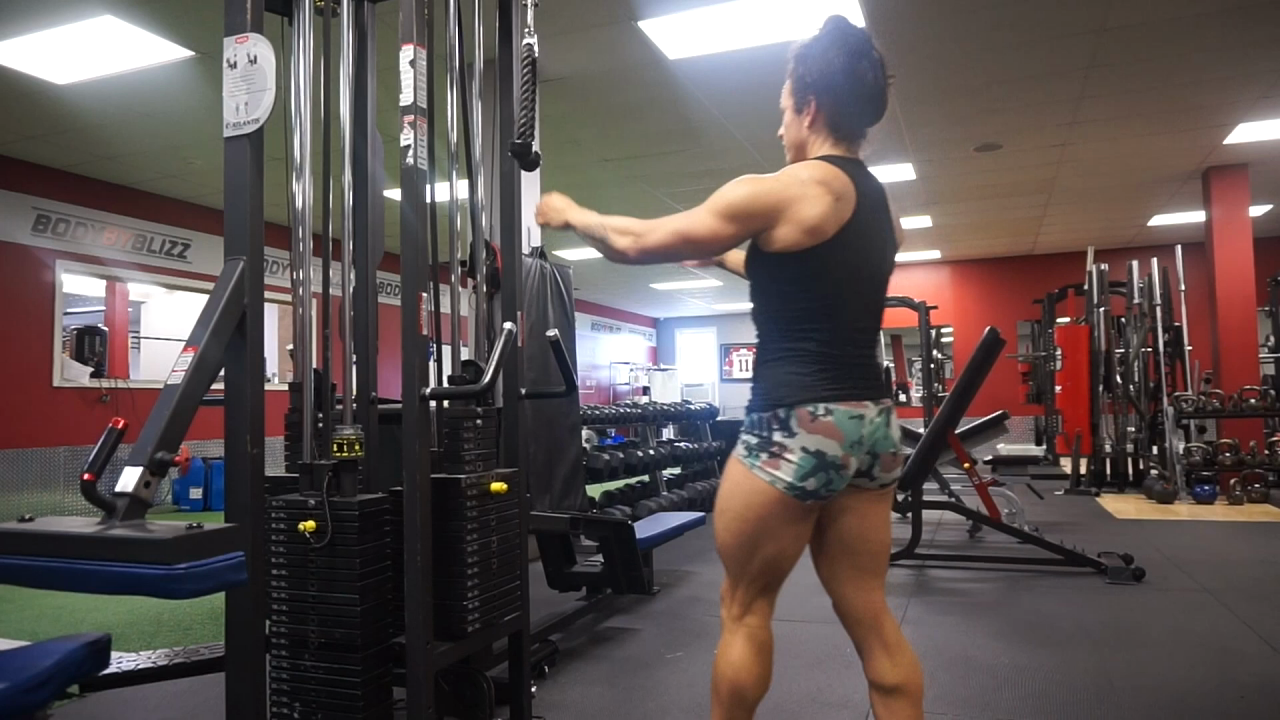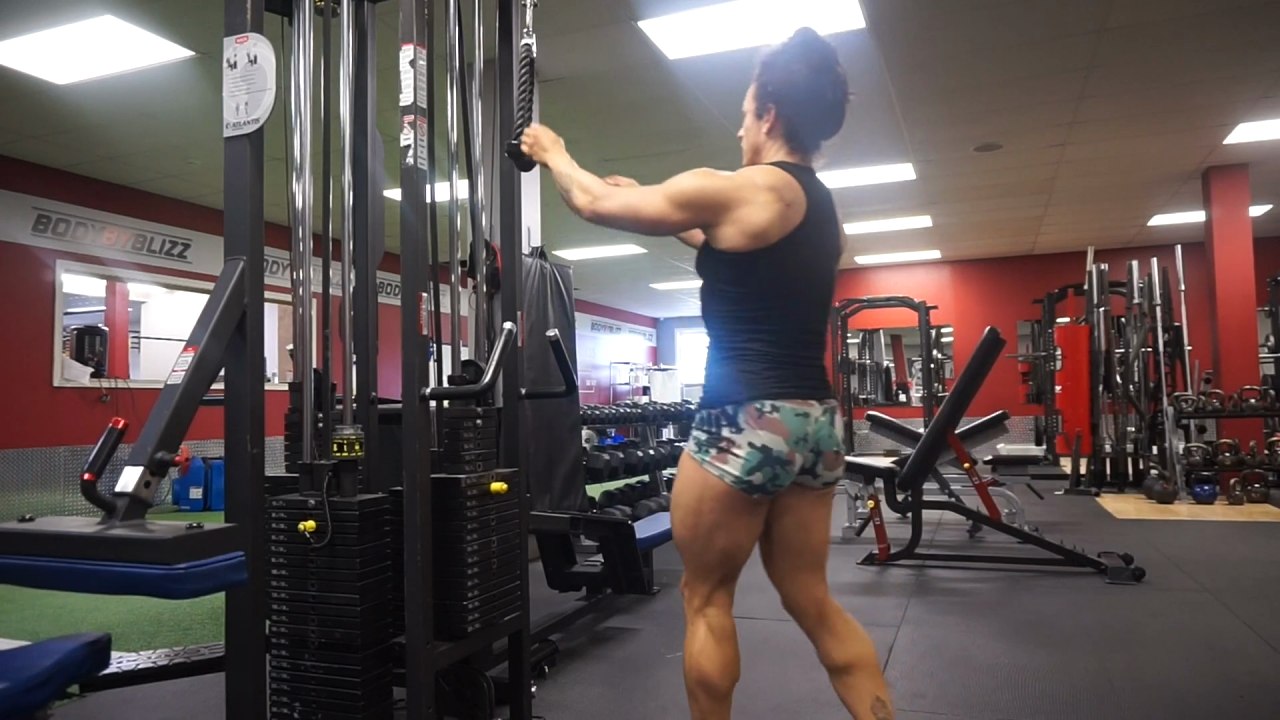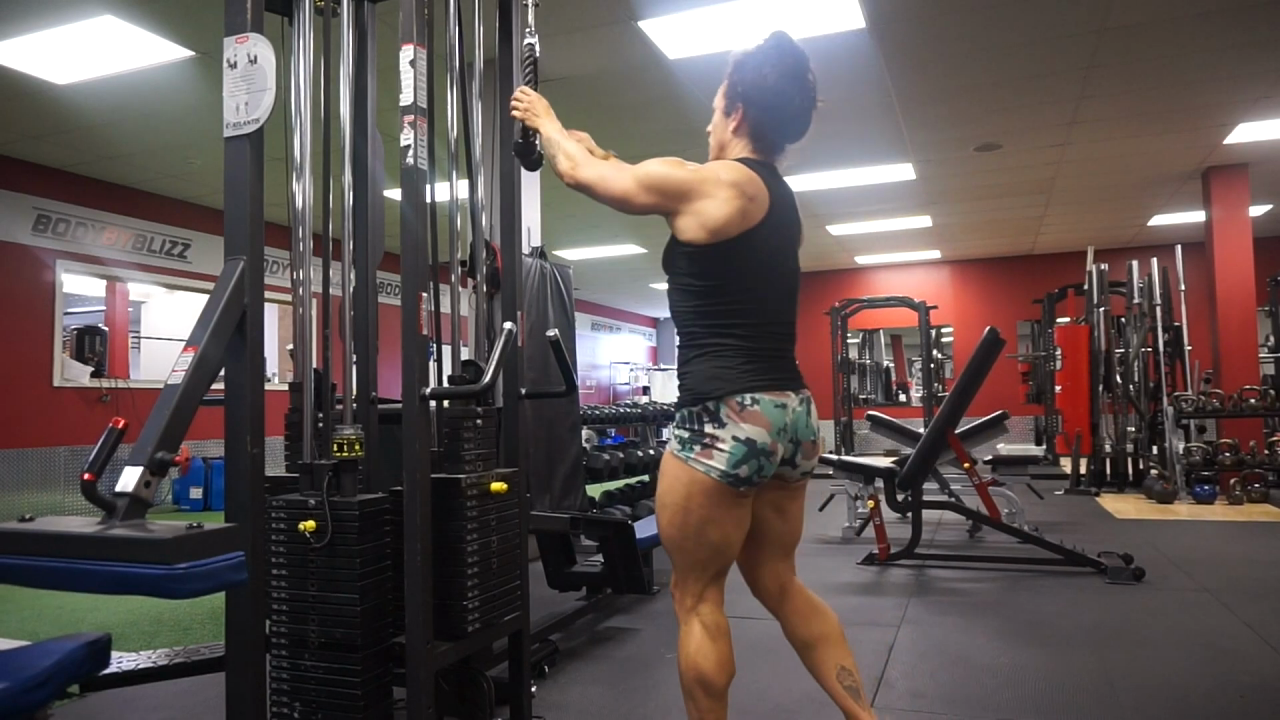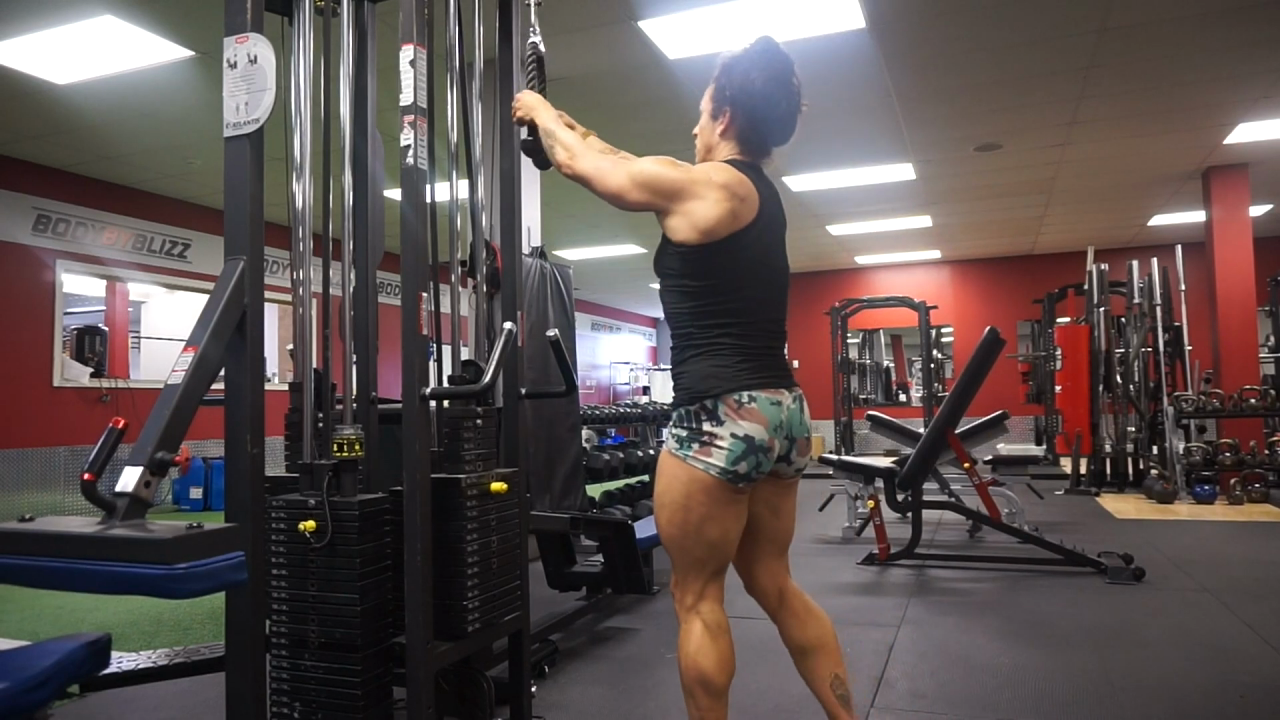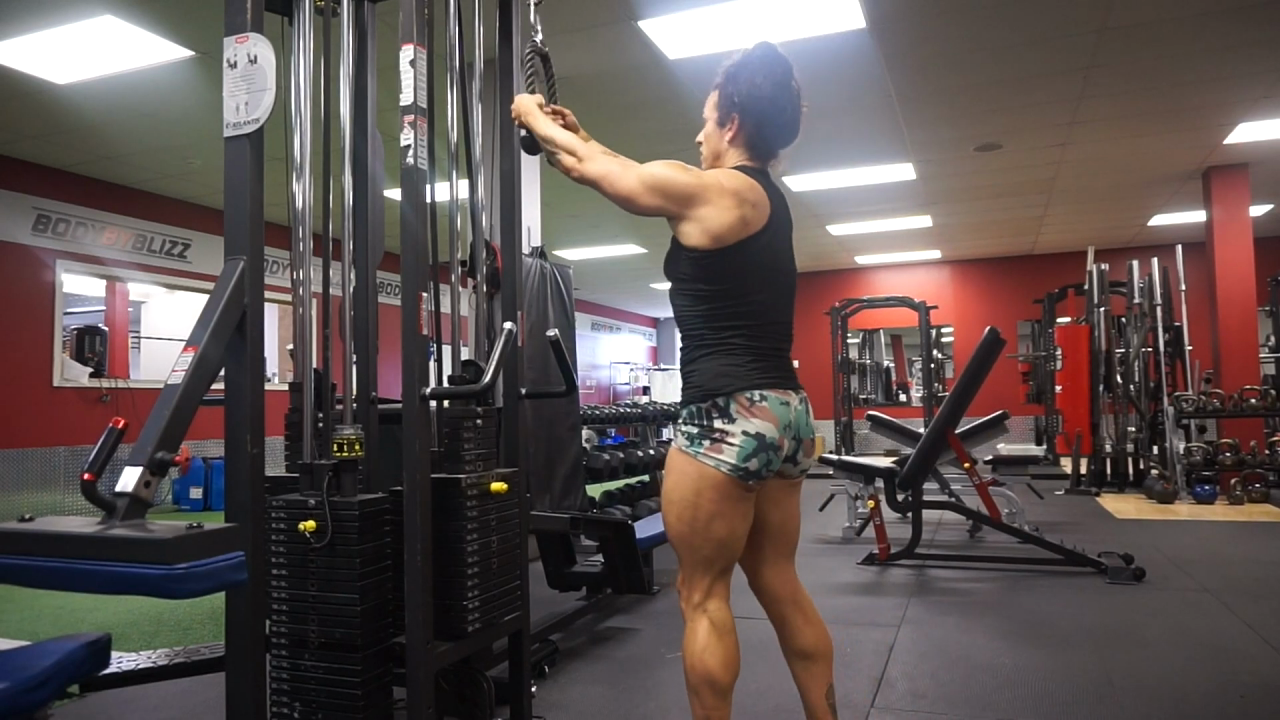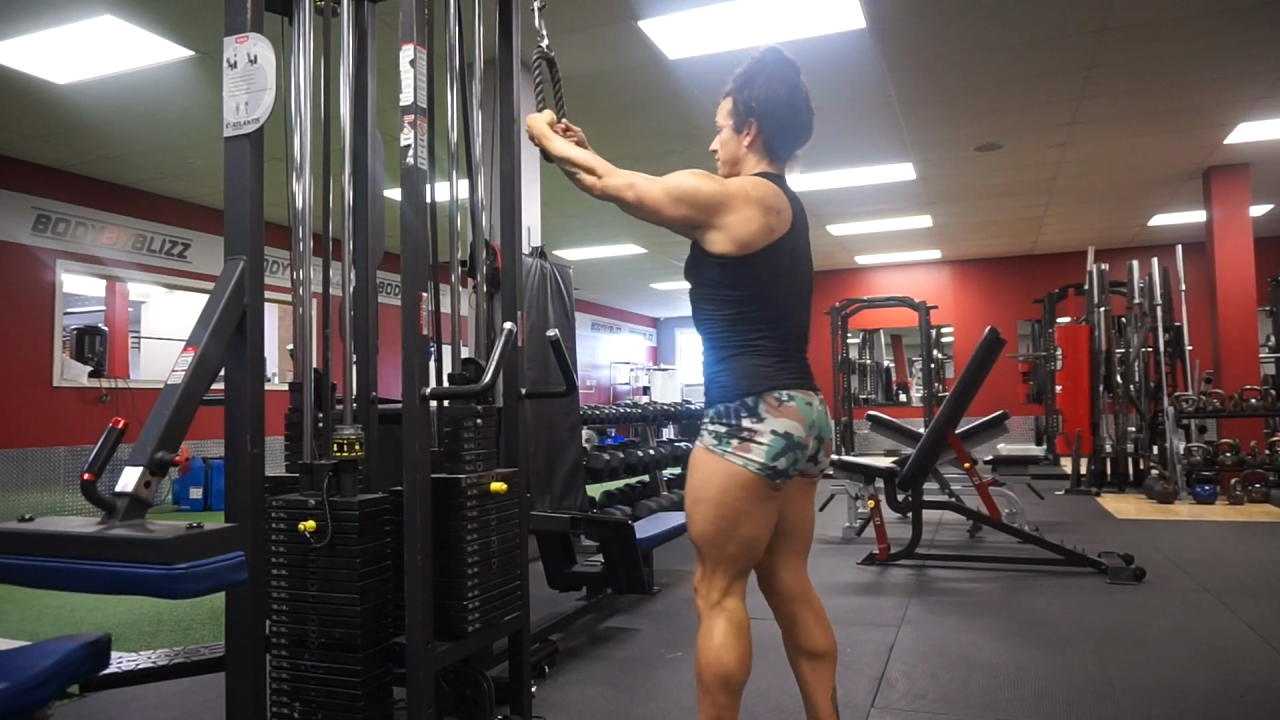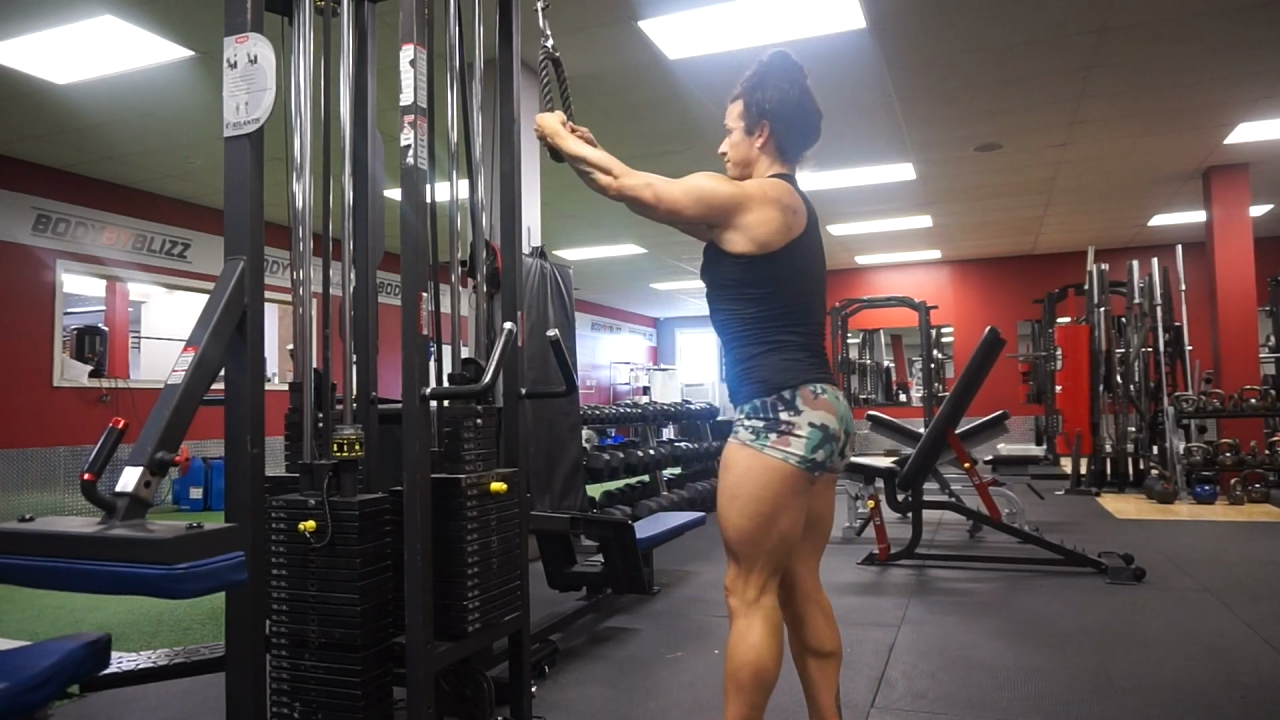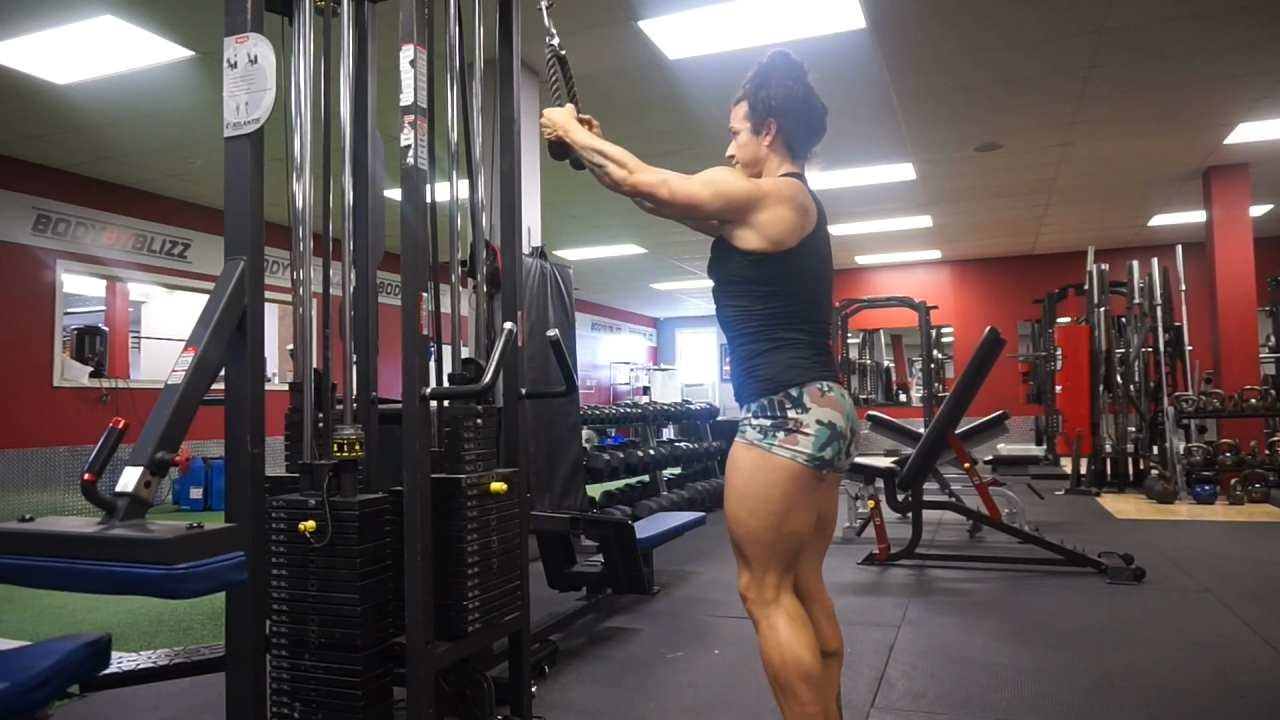
dt=0.2s
person 1, frame 1
left shoulder: (784, 190)
right shoulder: (878, 208)
left elbow: (641, 243)
left wrist: (573, 215)
right wrist: (717, 250)
left hip: (797, 426)
right hip: (867, 422)
left knee: (744, 607)
right knee: (867, 615)
person 1, frame 2
left shoulder: (738, 191)
right shoulder: (821, 210)
left elbow: (598, 203)
left wrist: (555, 155)
right wrist: (656, 204)
left hip: (744, 424)
right hip: (814, 421)
left knee: (705, 601)
right knee: (812, 601)
person 1, frame 3
left shoulder: (704, 183)
right shoulder: (776, 200)
left elbow: (577, 172)
left wrist: (544, 119)
right wrist: (596, 149)
left hip: (725, 419)
right hip: (788, 413)
left knee: (697, 600)
right knee: (778, 586)
person 1, frame 4
left shoulder: (697, 184)
right shoulder: (759, 195)
left elbow: (576, 165)
right elbow: (633, 170)
left wrist: (538, 113)
right wrist: (577, 131)
left hip: (721, 418)
right hip: (778, 409)
left knee: (697, 598)
right knee: (772, 584)
person 1, frame 5
left shoulder: (709, 191)
right shoulder: (764, 199)
left elbow: (588, 170)
right elbow: (629, 174)
left wrist: (534, 121)
right wrist: (578, 133)
left hip: (728, 418)
right hip: (783, 412)
left knee: (703, 597)
right knee: (779, 588)
person 1, frame 6
left shoulder: (730, 198)
right shoulder: (776, 205)
left elbow: (611, 185)
right elbow: (641, 192)
left wrist: (547, 139)
right wrist: (585, 151)
left hip: (751, 417)
right hip: (795, 412)
left knee: (718, 594)
right knee: (789, 588)
person 1, frame 7
left shoulder: (747, 198)
right shoulder: (782, 205)
left elbow: (629, 186)
right elbow: (656, 199)
left wrist: (560, 138)
right wrist: (589, 149)
left hip: (779, 415)
right hip: (811, 412)
left knee: (748, 592)
right knee: (798, 588)
person 1, frame 8
left shoulder: (760, 195)
right shoulder: (789, 204)
left elbow: (641, 180)
right elbow: (662, 196)
left wrist: (570, 133)
right wrist: (595, 146)
left hip: (786, 412)
right hip: (816, 409)
left knee: (767, 593)
right knee: (801, 589)
